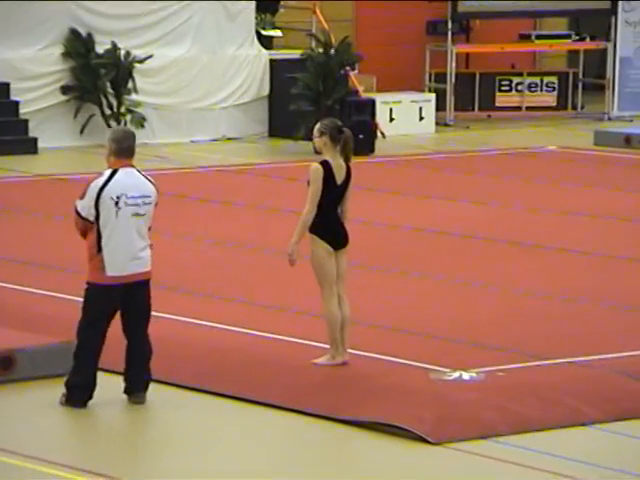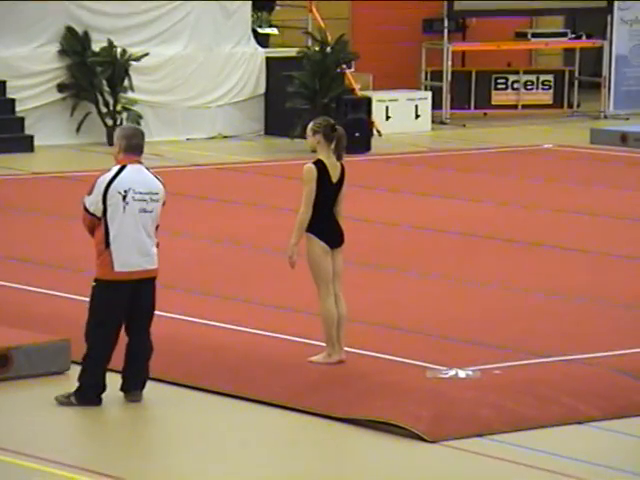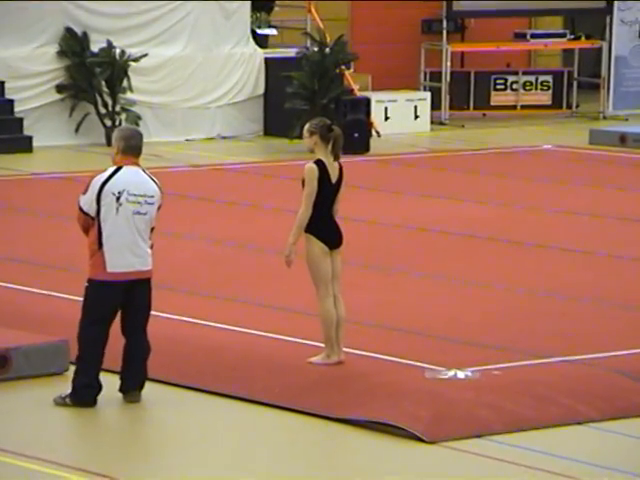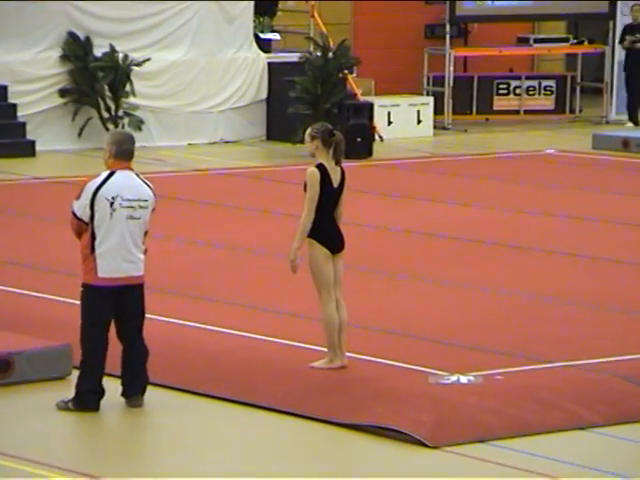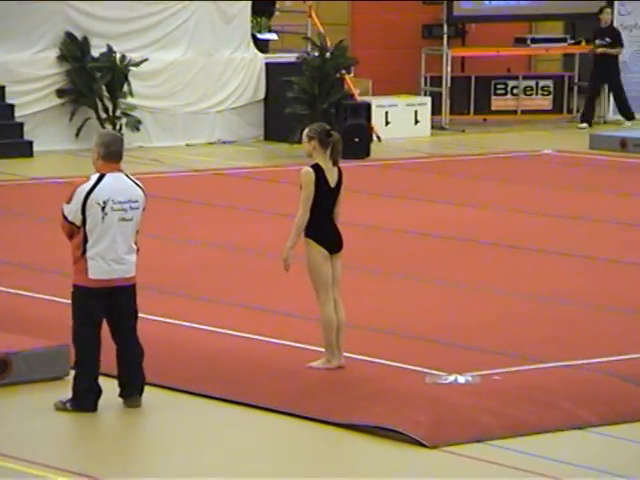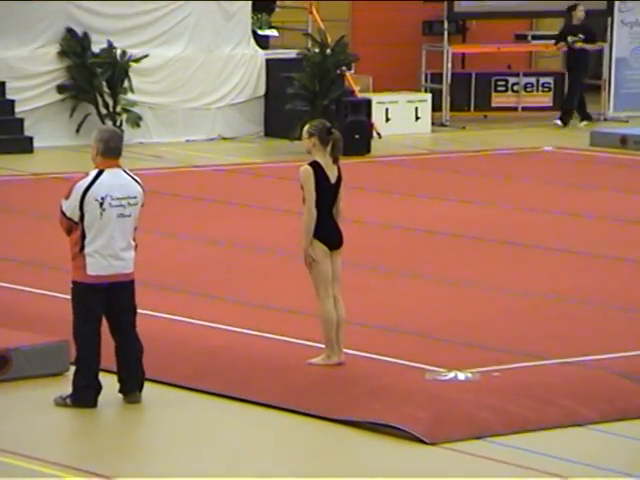
dt=0.4s
person 1, frame 1
left shoulder: (100, 185)
right shoulder: (150, 186)
left elbow: (81, 225)
left hip: (106, 273)
right hip: (139, 271)
left knee: (91, 335)
right knee: (138, 332)
left ankle: (78, 393)
right ankle: (137, 389)
person 1, frame 2
left shoulder: (108, 181)
right shoulder: (157, 184)
left elbow: (89, 221)
left hip: (114, 270)
right hip: (146, 268)
left knee: (101, 332)
right knee: (140, 331)
left ankle: (88, 392)
right ankle: (134, 387)
person 1, frame 3
left shoulder: (103, 182)
right shoulder: (153, 186)
left elbow: (84, 221)
left hip: (107, 270)
right hip: (141, 269)
left knee: (93, 333)
right knee: (136, 332)
left ankle: (84, 392)
right ankle: (133, 387)
person 1, frame 4
left shoulder: (97, 186)
right shoulder: (147, 190)
left elbow: (77, 225)
left hip: (100, 275)
right hip: (133, 274)
left knee: (94, 338)
right knee: (132, 336)
left ankle: (87, 398)
right ankle: (134, 392)
person 1, frame 5
left shoulder: (87, 190)
right shoulder: (137, 189)
left elbow: (68, 228)
left hip: (92, 276)
right hip: (125, 274)
left knee: (87, 338)
right knee: (126, 335)
left ankle: (84, 398)
right ankle: (132, 392)
person 1, frame 6
left shoulder: (85, 186)
right shoulder: (135, 185)
left elbow: (66, 224)
left hip: (90, 272)
right hip: (123, 271)
left knee: (87, 334)
right knee: (126, 330)
left ankle: (84, 394)
right ankle: (132, 388)
person 2, frame 1
left shoulder: (318, 169)
right shoulder: (346, 168)
left elbow: (310, 210)
left wrist: (294, 241)
left hip: (322, 235)
right hip: (340, 233)
left knee: (329, 295)
right knee: (340, 293)
left ankle: (335, 353)
right ankle: (343, 350)
person 2, frame 2
left shoulder: (312, 169)
right shoulder: (339, 166)
left elbow: (306, 210)
left wrist: (293, 243)
left hip: (318, 234)
right hip: (336, 232)
left knee: (325, 294)
right knee: (337, 292)
left ankle: (331, 351)
right ankle: (339, 348)
person 2, frame 3
left shoulder: (312, 168)
right shoulder: (337, 166)
left elbow: (306, 209)
left wrist: (291, 242)
left hip: (317, 235)
right hip: (334, 232)
left knee: (324, 295)
right knee: (335, 293)
left ankle: (330, 352)
right ankle: (338, 349)
person 2, frame 4
left shoulder: (314, 173)
right shoulder: (340, 170)
left elbow: (309, 214)
left wrist: (296, 247)
left hip: (320, 239)
right hip: (336, 236)
left knee: (326, 299)
right knee: (337, 297)
left ankle: (333, 357)
right ankle: (341, 354)
person 2, frame 5
left shoulder: (309, 173)
right shoulder: (337, 170)
left elbow: (303, 214)
left wrist: (289, 246)
left hip: (318, 239)
right hip: (334, 236)
left knee: (324, 300)
right knee: (335, 297)
left ankle: (331, 356)
right ankle: (338, 354)
person 2, frame 6
left shoulder: (308, 170)
right shoulder: (336, 167)
left elbow: (310, 211)
right elbow: (338, 208)
left wrist: (306, 244)
left hip: (320, 236)
right hip: (335, 234)
left knee: (324, 296)
right knee: (335, 294)
left ankle: (331, 353)
right ankle: (338, 350)
